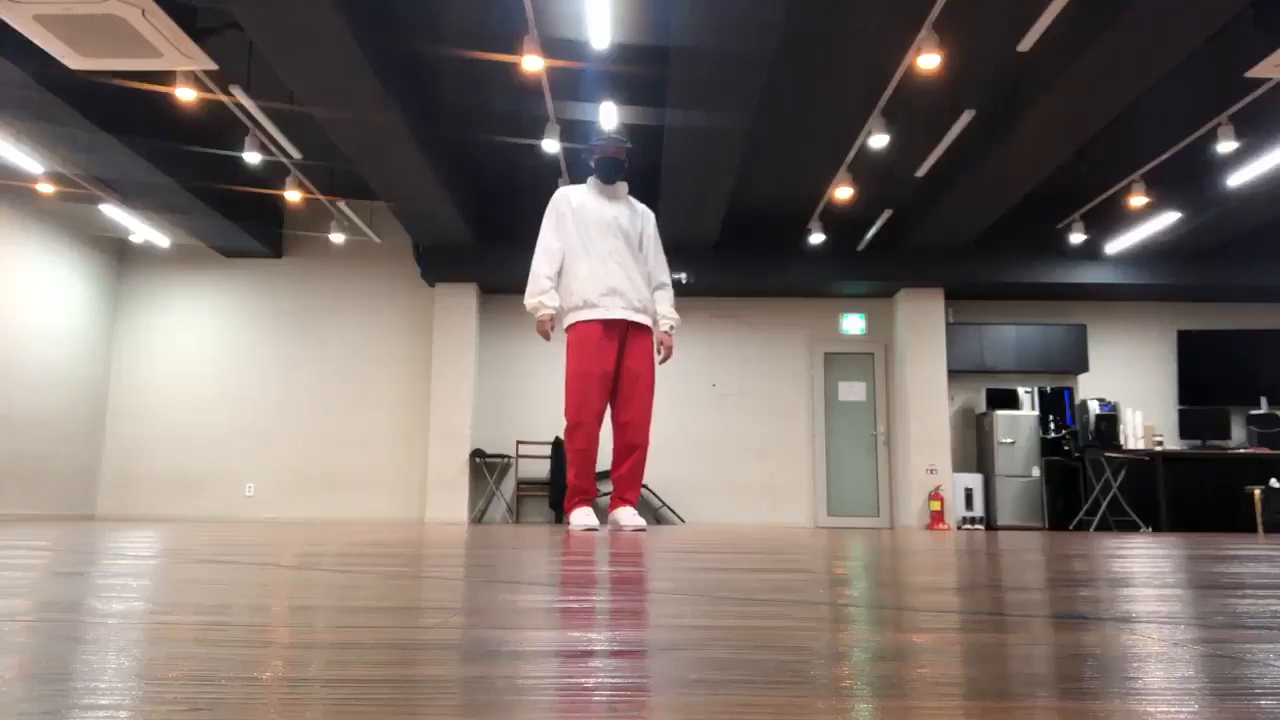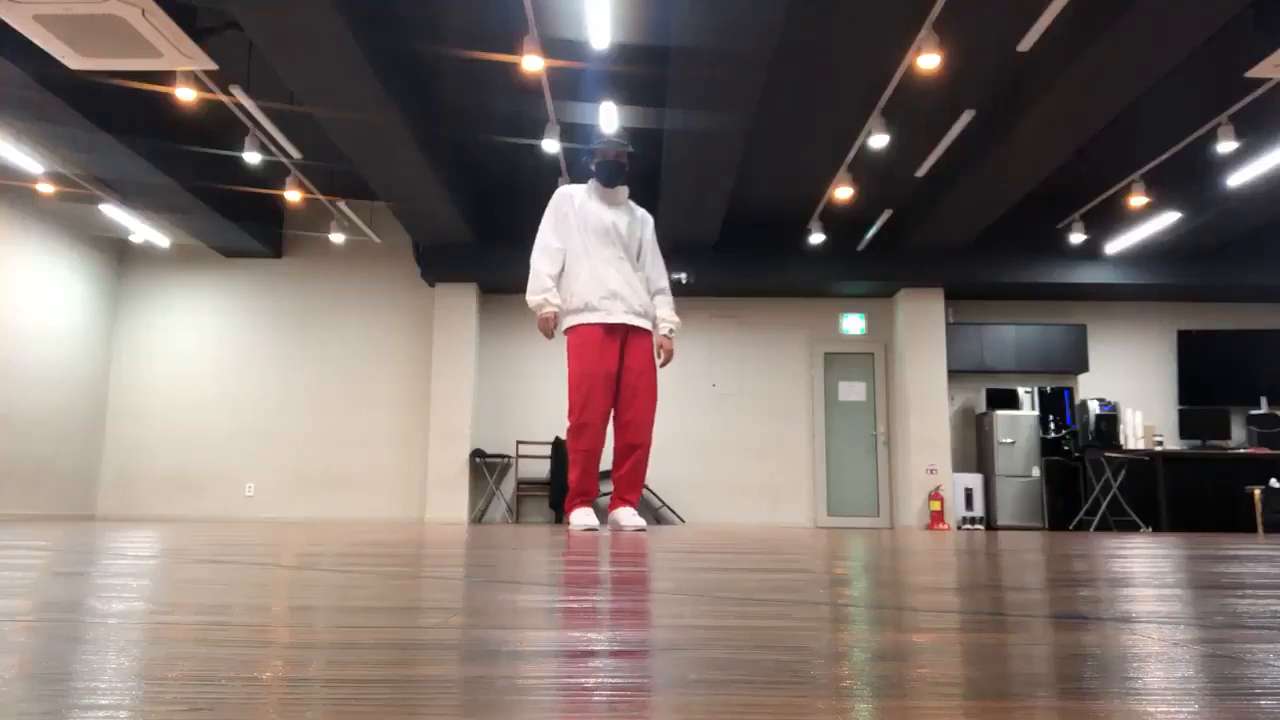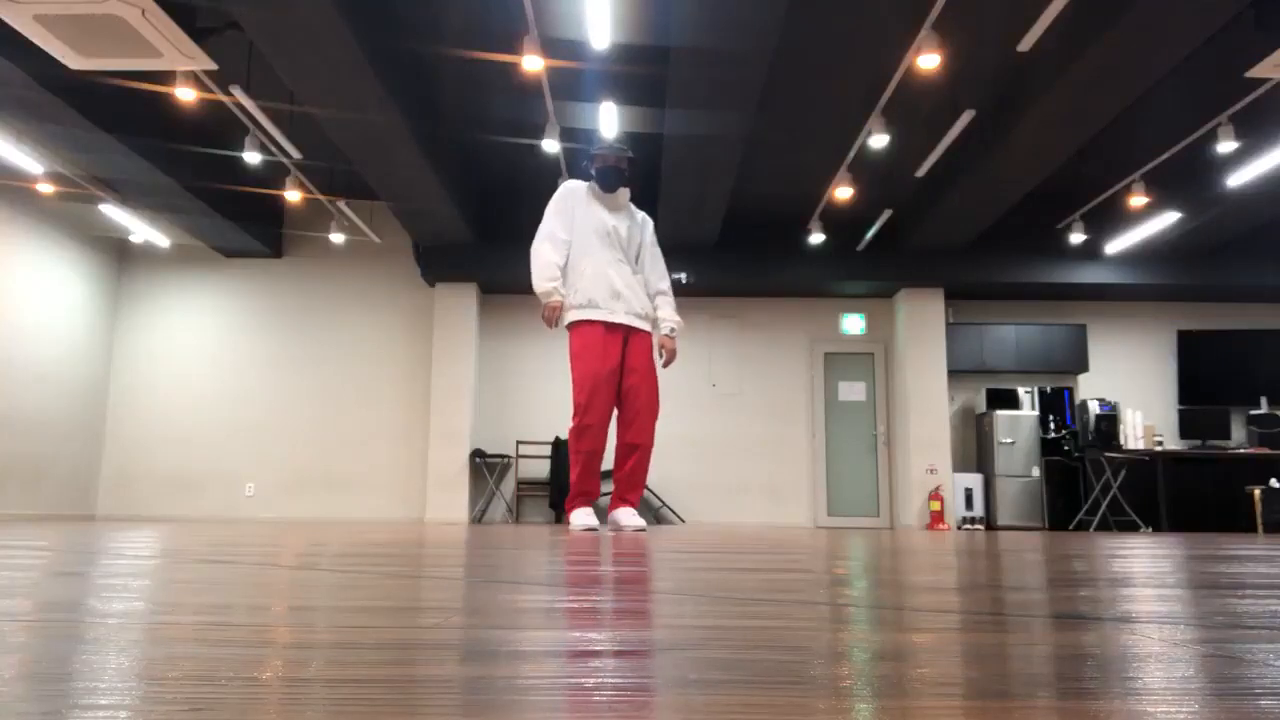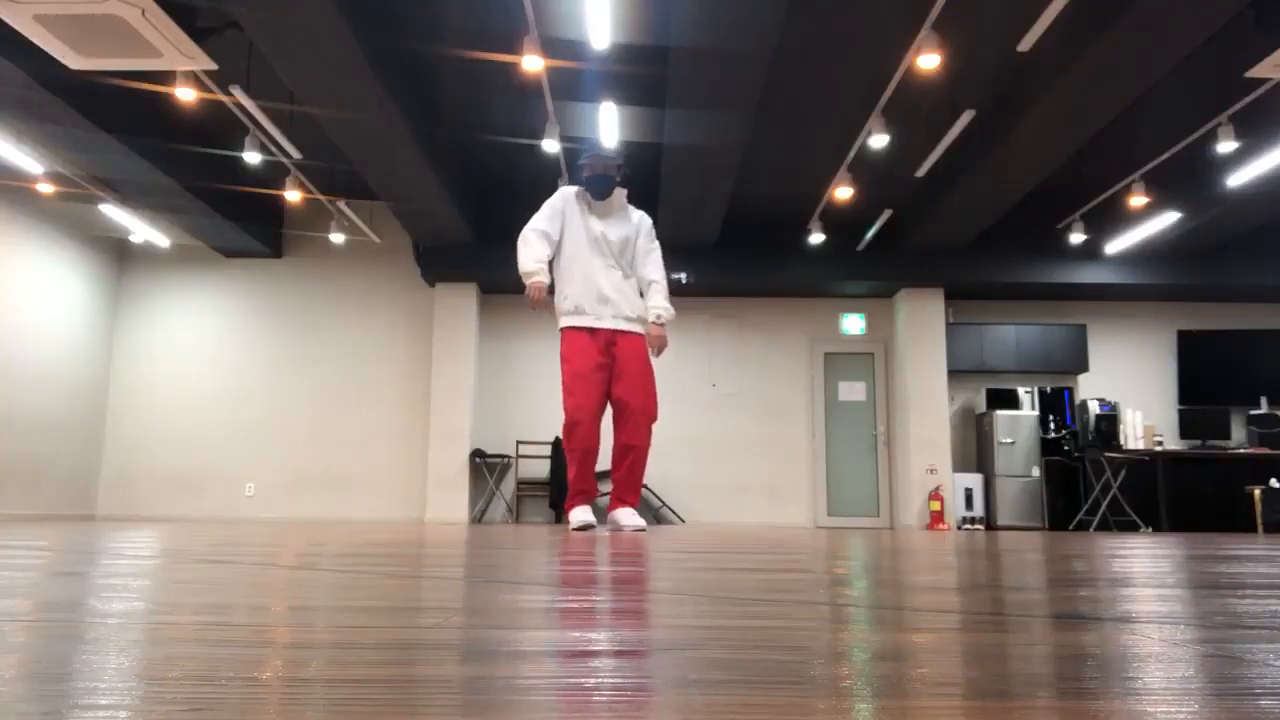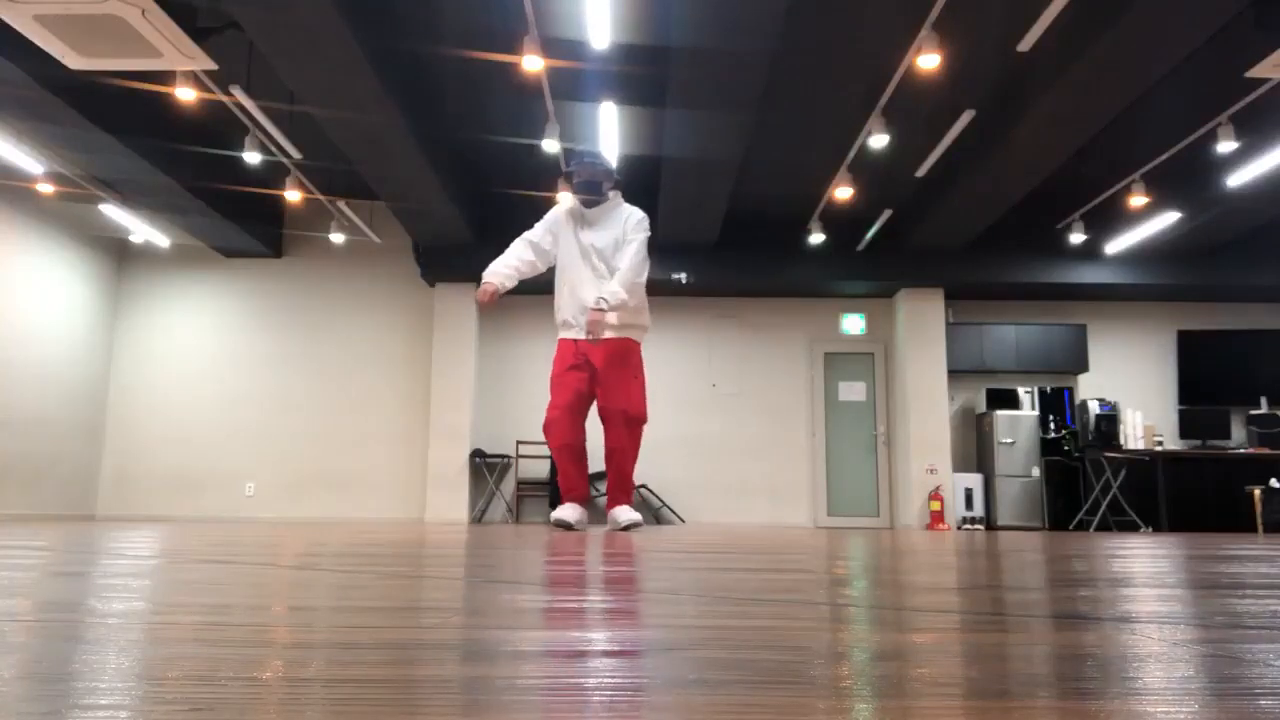
dt=0.5s
person 1, frame 1
left shoulder: (642, 214)
right shoulder: (567, 199)
left elbow: (658, 272)
right elbow: (548, 253)
left wrist: (665, 322)
right wrist: (544, 303)
left hip: (637, 321)
right hip: (588, 317)
left knee: (635, 417)
right knee: (583, 414)
left ankle: (624, 504)
right ankle: (580, 504)
person 1, frame 2
left shoulder: (641, 217)
right shoulder: (568, 198)
left elbow: (656, 274)
right elbow: (547, 251)
left wrist: (665, 326)
right wrist: (546, 301)
left hip: (637, 323)
right hip: (588, 319)
left knee: (638, 416)
right knee: (587, 414)
left ankle: (624, 504)
right ankle: (580, 504)
person 1, frame 3
left shoulder: (640, 220)
right shoulder: (572, 195)
left elbow: (656, 275)
right elbow: (548, 243)
left wrist: (667, 326)
right wrist: (552, 290)
left hip: (637, 324)
right hip: (590, 318)
left knee: (641, 414)
right knee: (591, 410)
left ankle: (624, 504)
right ankle: (581, 504)
person 1, frame 4
left shoulder: (638, 220)
right shoulder: (566, 201)
left elbow: (652, 271)
right elbow: (534, 236)
left wrist: (657, 317)
right wrist: (536, 272)
left hip: (629, 328)
right hip: (580, 326)
left knee: (638, 413)
right knee: (581, 413)
left ankle: (623, 504)
right ankle: (580, 502)
person 1, frame 5
left shoulder: (632, 218)
right shoulder: (562, 215)
left elbow: (630, 269)
right elbow: (529, 248)
left wrist: (602, 304)
right wrist: (495, 277)
left hip: (619, 334)
right hip: (571, 335)
left knee: (625, 415)
right knee: (561, 419)
left ankle: (619, 502)
right ankle: (575, 501)
